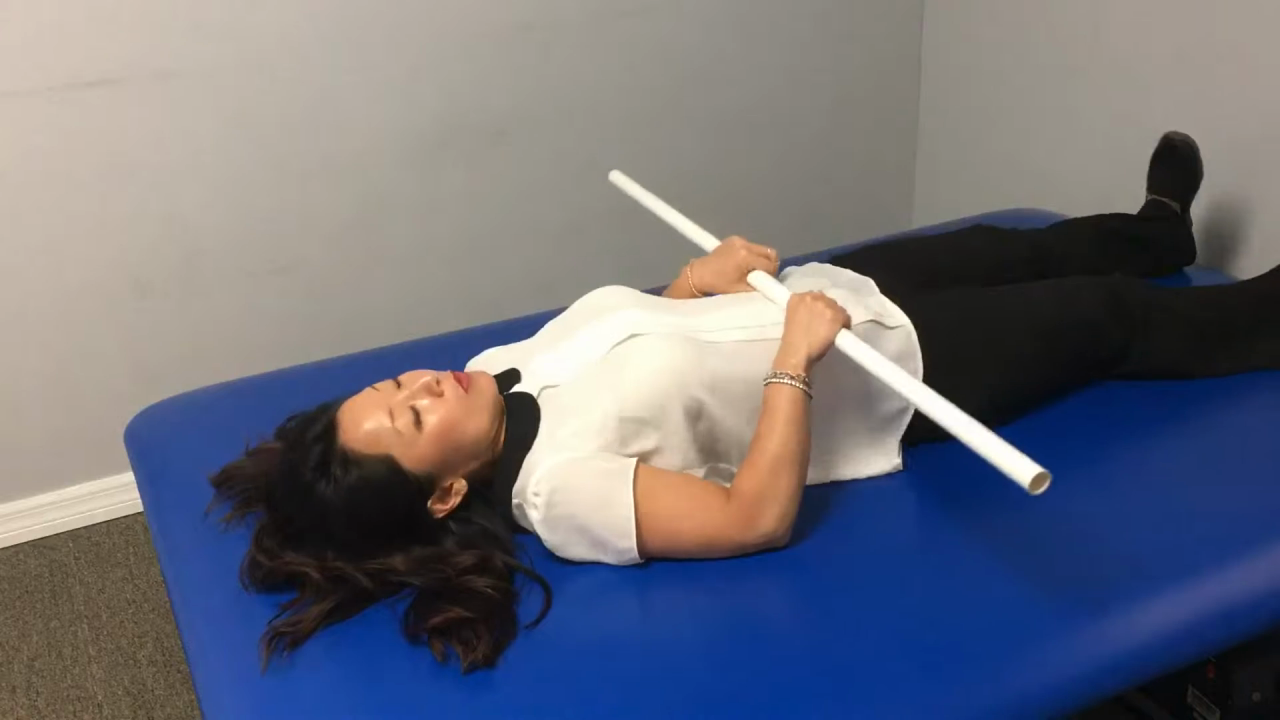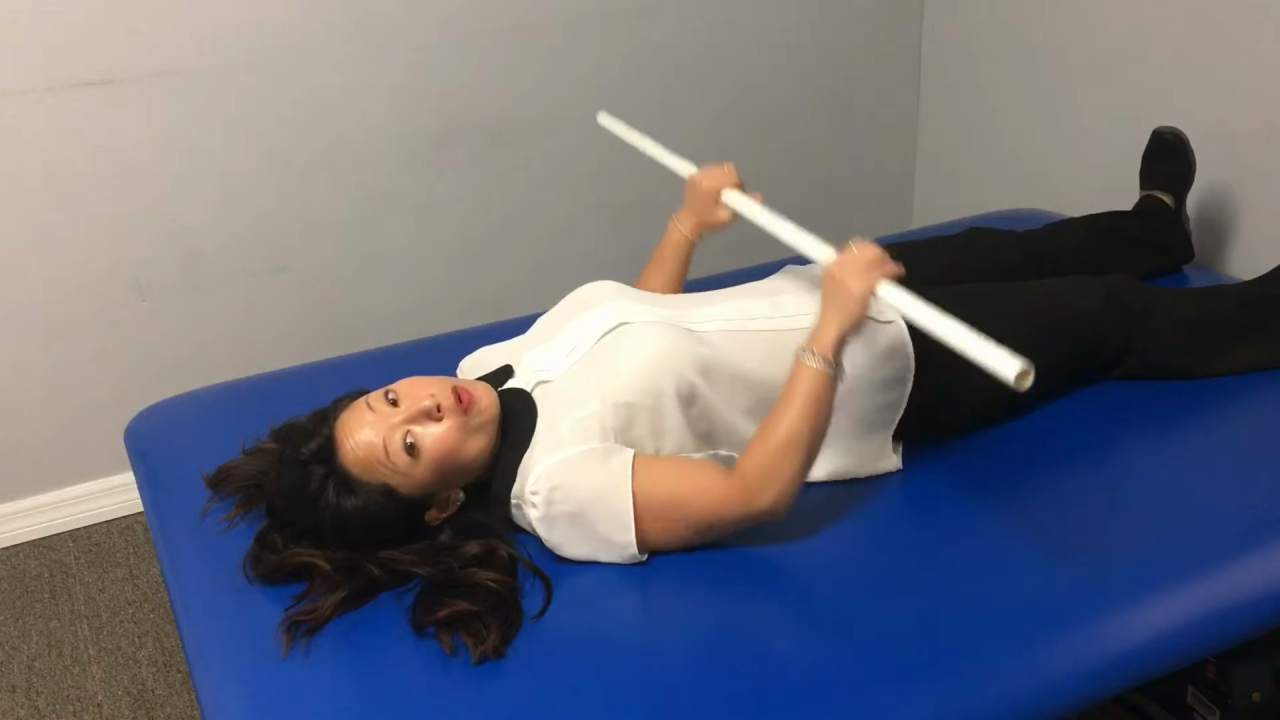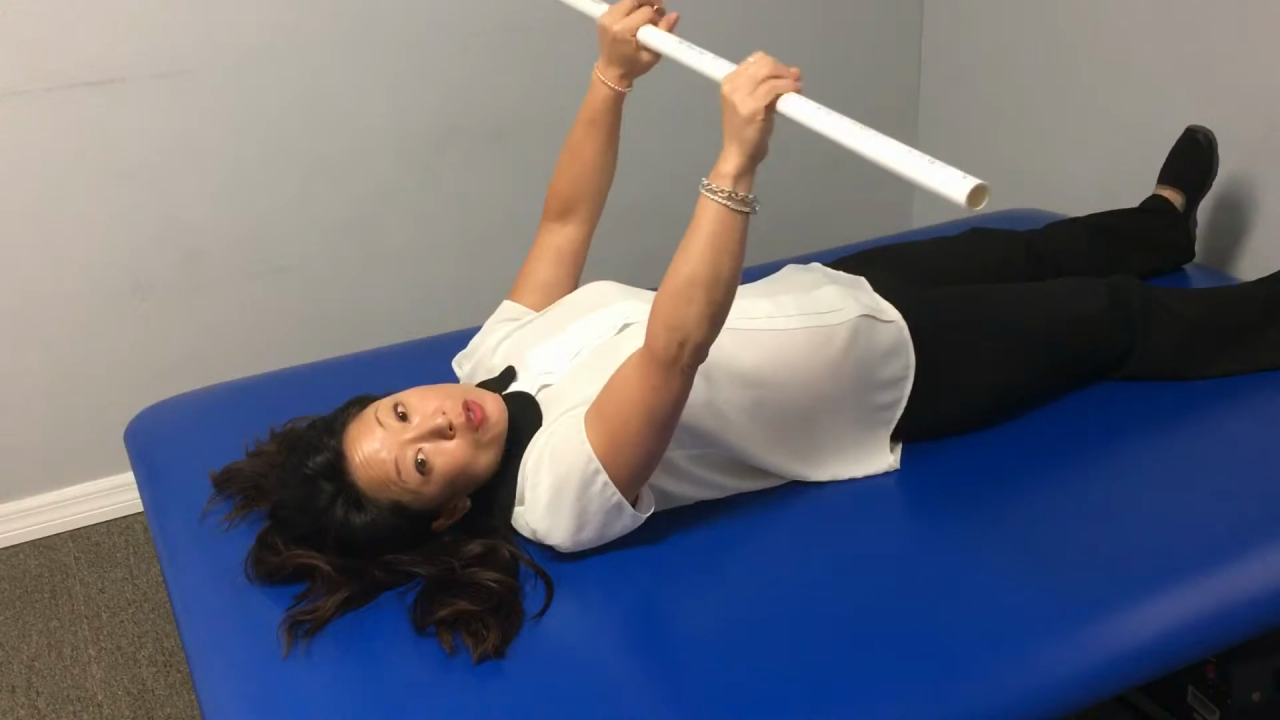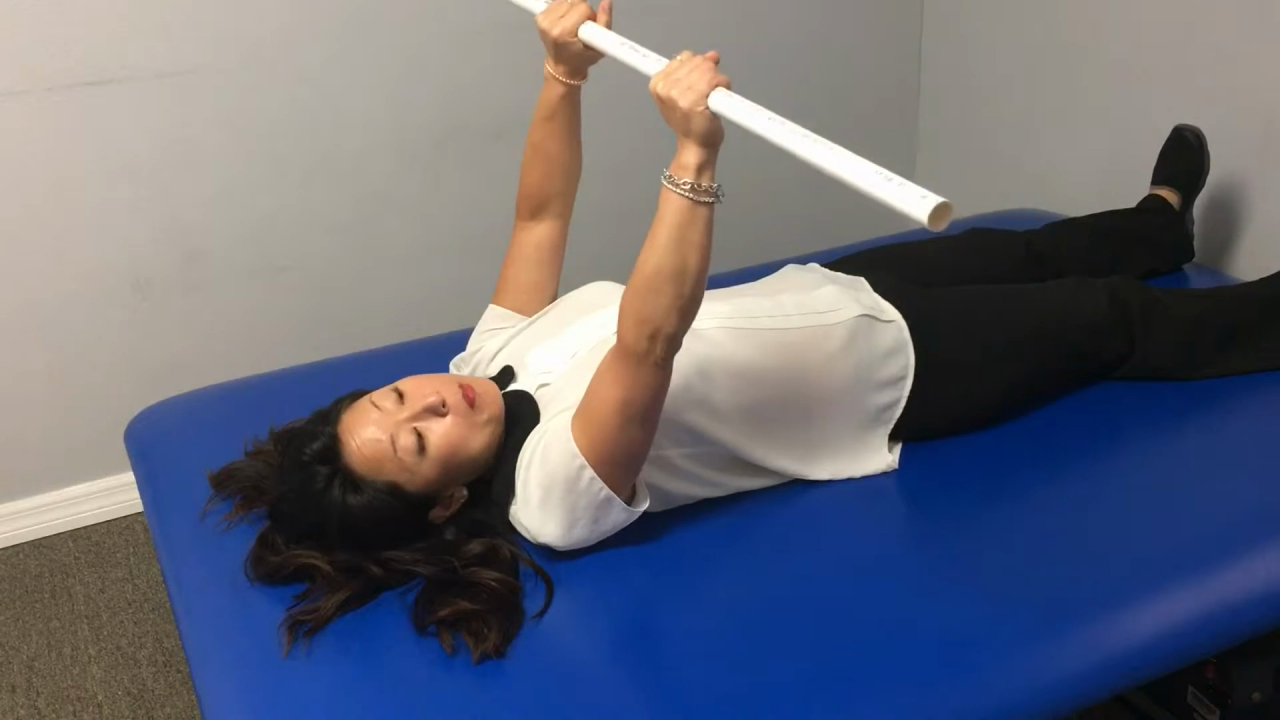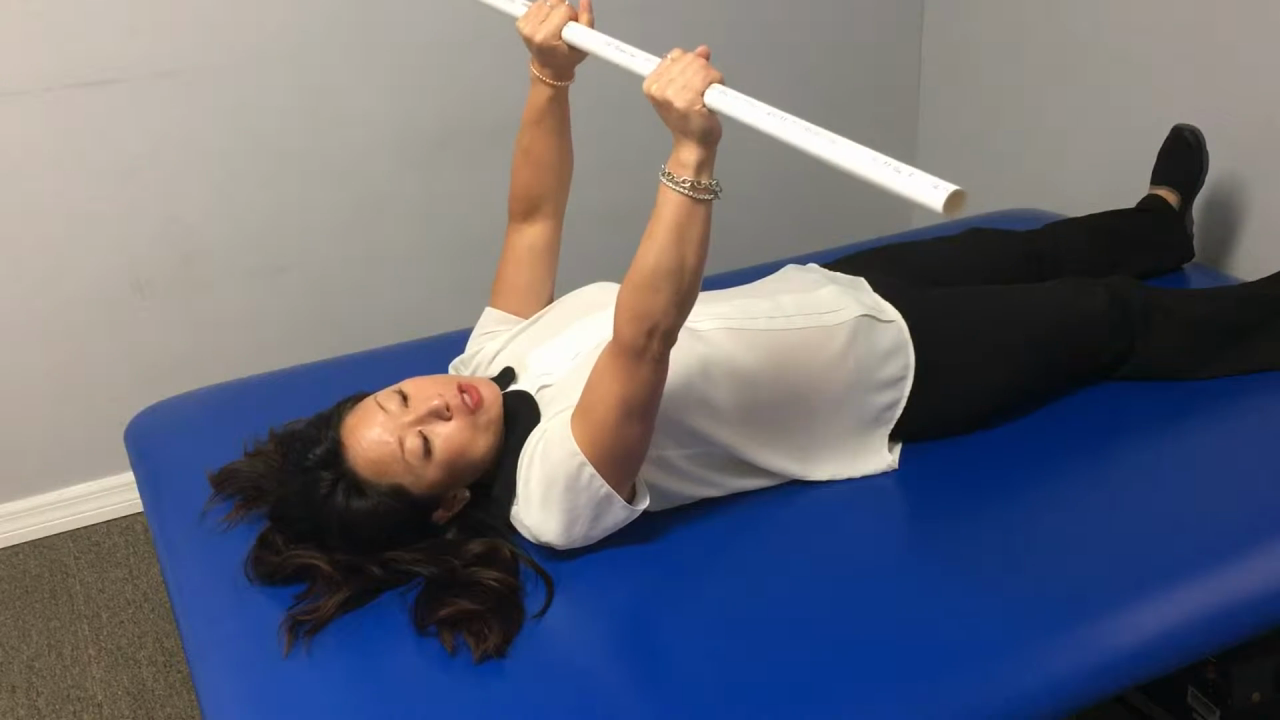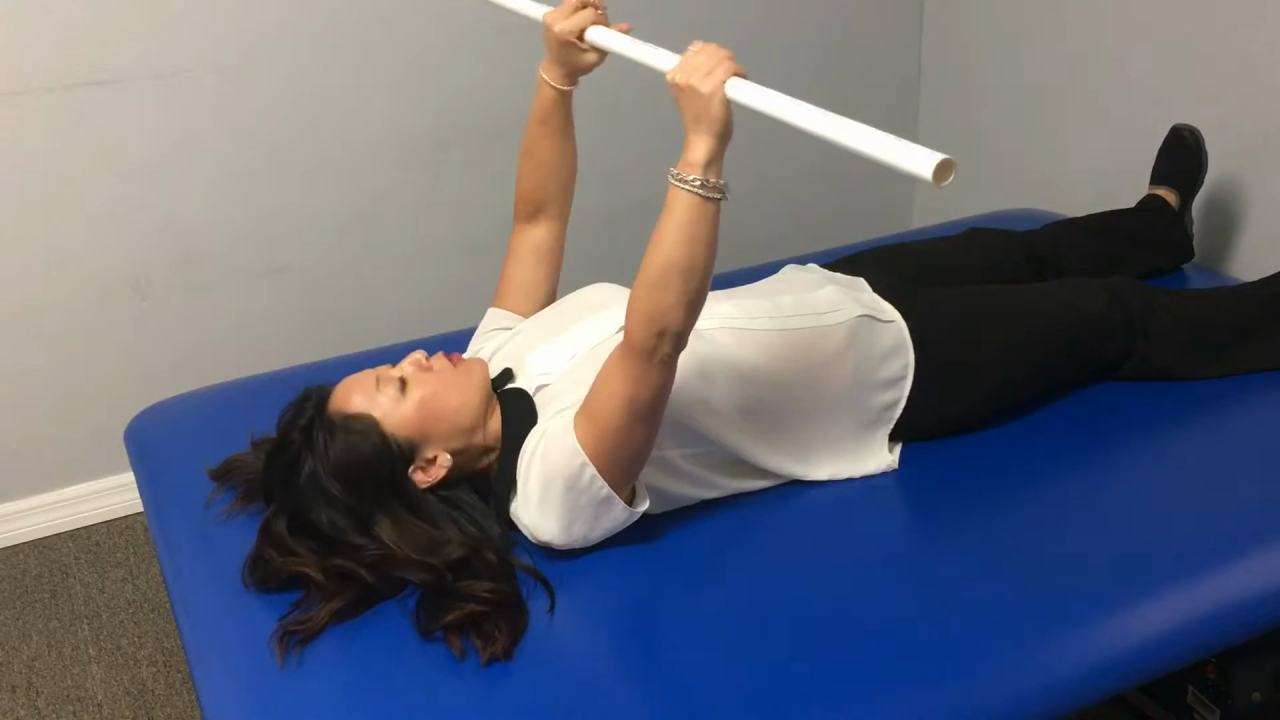
dt=0.7s
person 1, frame 1
left shoulder: (500, 369)
right shoulder: (556, 492)
right elbow: (759, 517)
left wrist: (694, 286)
right wrist: (793, 358)
left hip: (834, 286)
right hip: (895, 366)
left knee: (1012, 247)
right knee: (1113, 321)
left ankle: (1157, 226)
person 1, frame 2
left shoulder: (495, 362)
right shoulder: (558, 491)
right elbow: (757, 492)
left wrist: (686, 227)
right wrist: (834, 331)
left hip: (818, 285)
right hip: (882, 377)
left knee: (1015, 253)
right knee: (1107, 323)
left ankle: (1153, 224)
person 1, frame 3
left shoulder: (496, 358)
right shoulder: (564, 492)
left elbow: (567, 217)
right elbow: (677, 343)
right wrist: (737, 157)
left hip: (831, 291)
right hip: (889, 372)
left knee: (1014, 249)
right knee: (1113, 321)
left ankle: (1163, 221)
person 1, frame 4
left shoulder: (493, 354)
right shoulder: (557, 492)
left elbow: (542, 214)
right elbow: (649, 340)
right wrist: (694, 153)
left hip: (827, 291)
right hip: (894, 364)
left knee: (1010, 250)
right knee: (1113, 323)
left ankle: (1160, 220)
person 1, frame 5
left shoulder: (490, 360)
right shoulder: (557, 494)
left elbow: (534, 216)
right elbow: (644, 338)
right wrist: (692, 152)
left hip: (827, 293)
right hip: (891, 368)
left knee: (1008, 251)
right knee: (1115, 322)
left ankle: (1159, 223)
person 1, frame 6
left shoulder: (498, 360)
right shoulder: (559, 490)
left elbow: (538, 219)
right elbow: (656, 337)
right wrist: (702, 145)
left hip: (828, 291)
right hip: (889, 367)
left knee: (1012, 252)
right knee: (1111, 324)
left ankle: (1157, 221)
